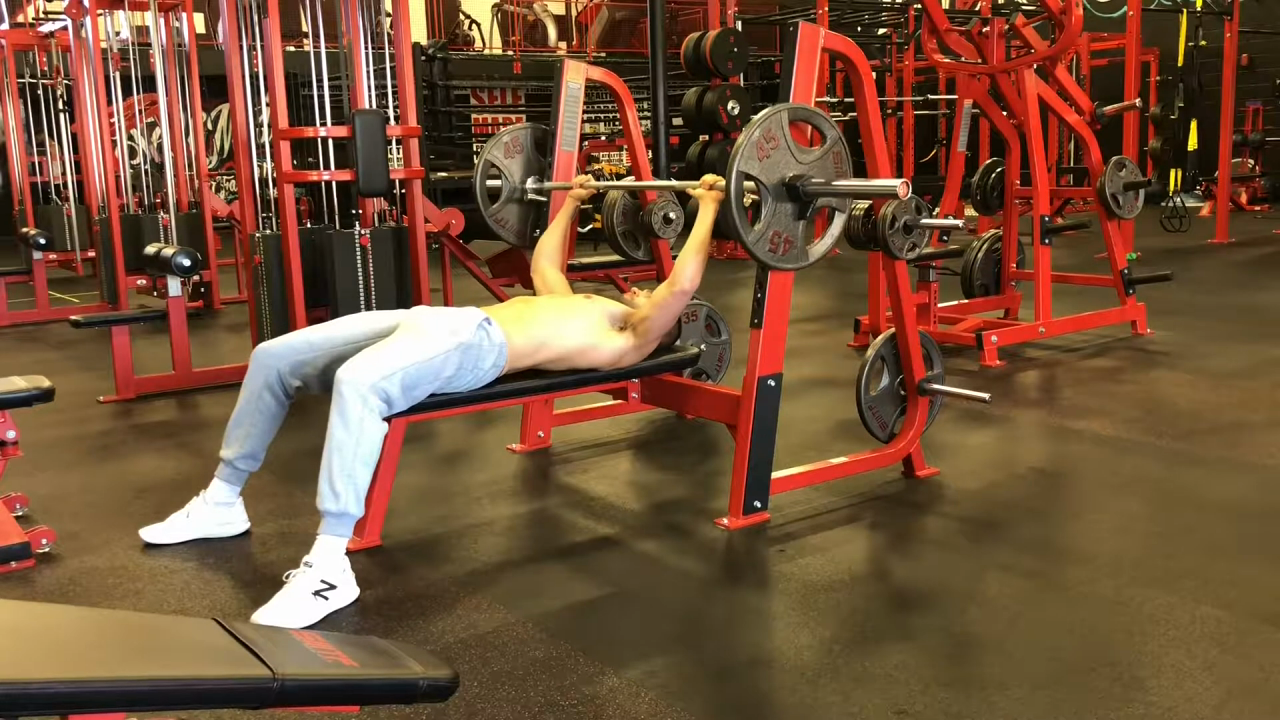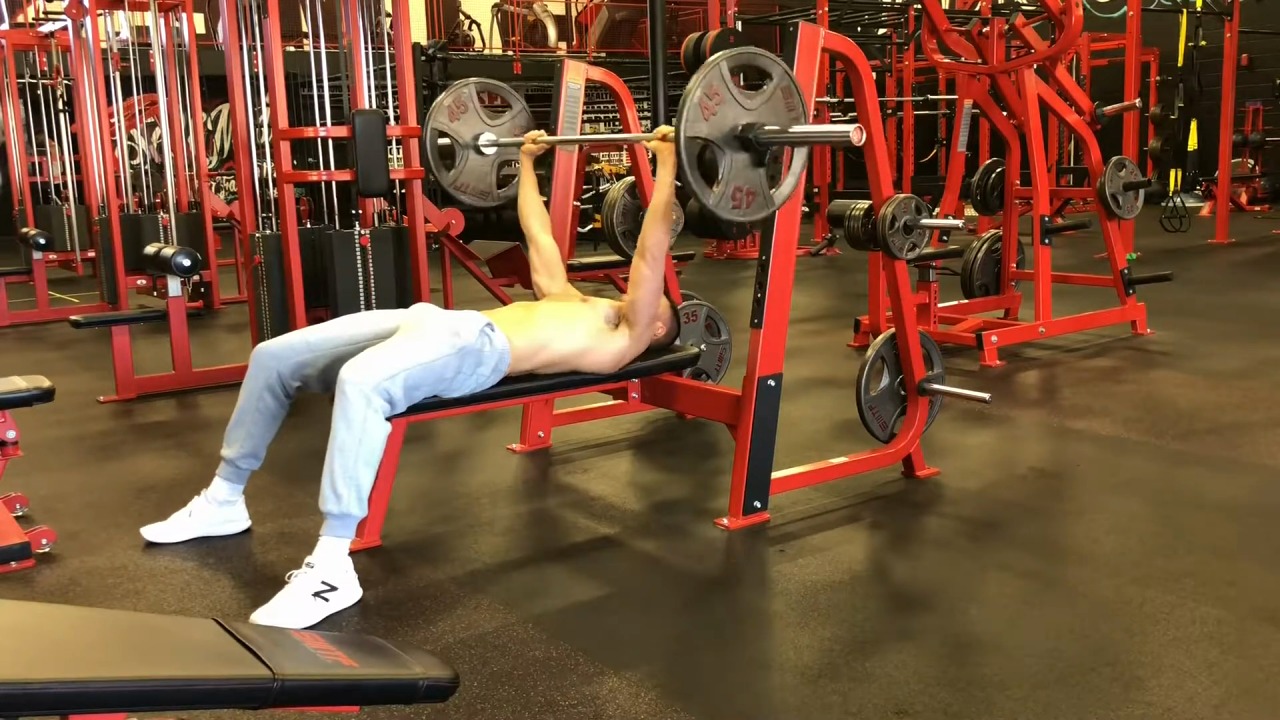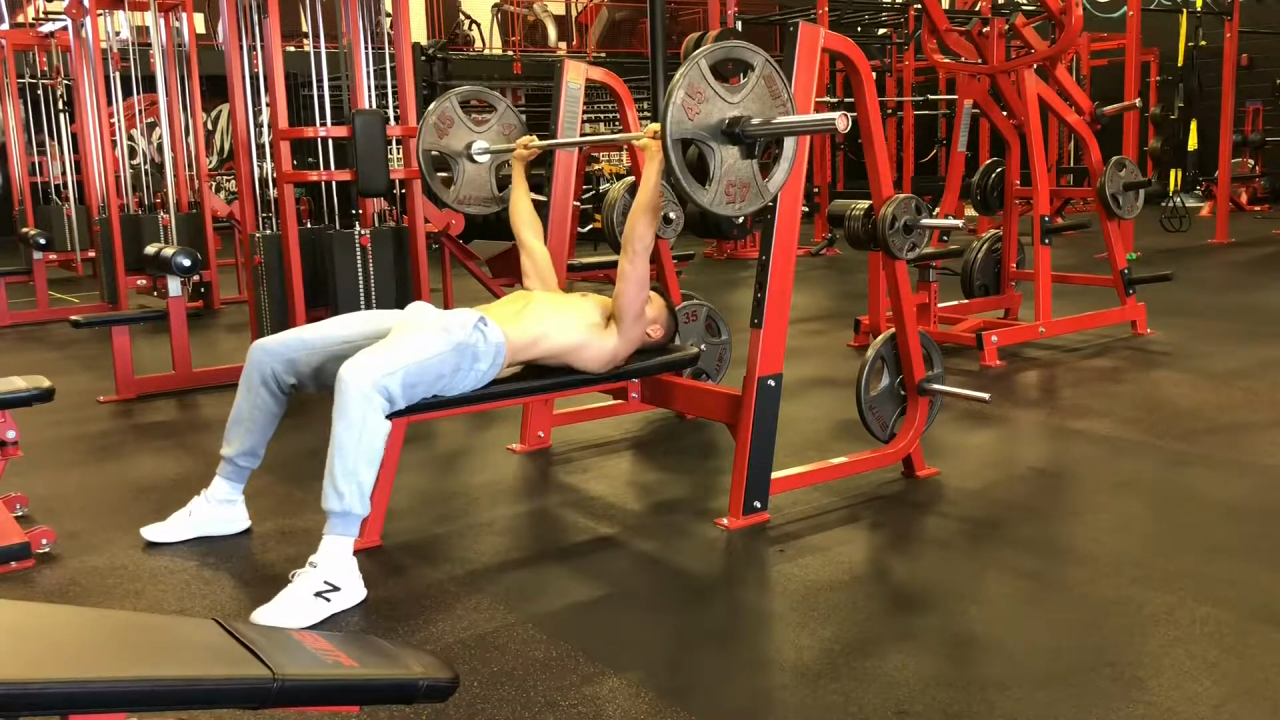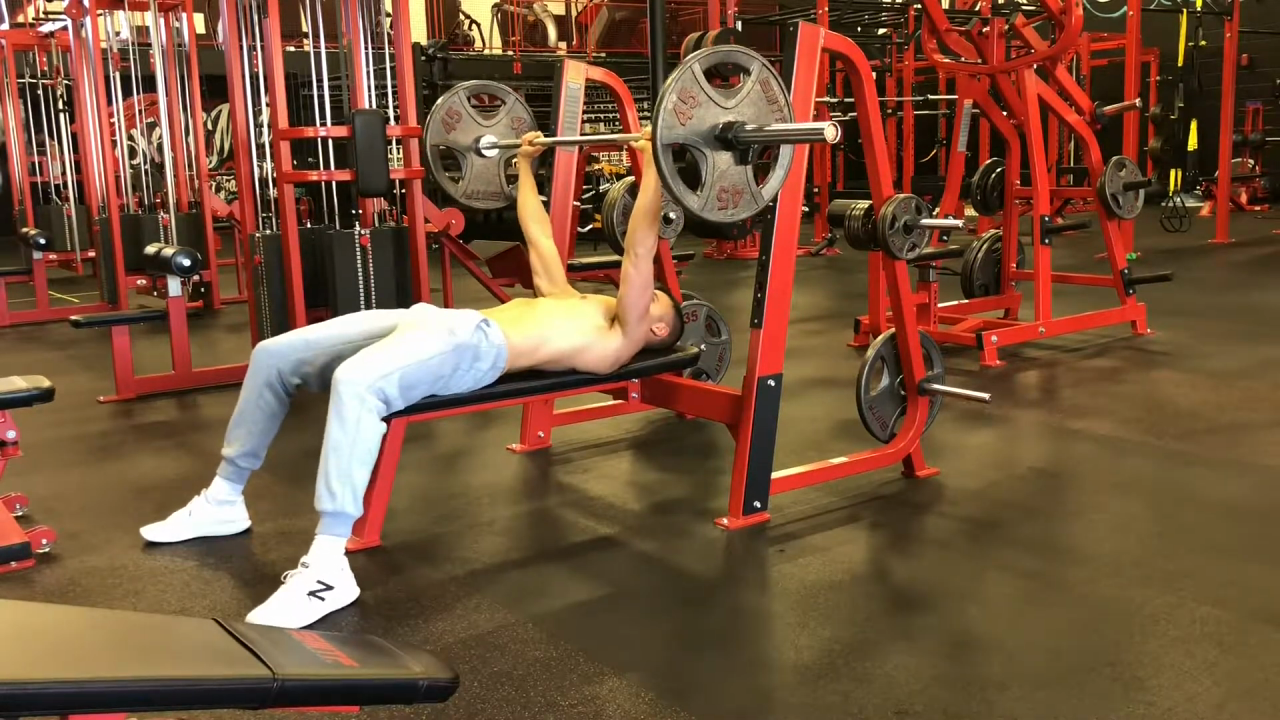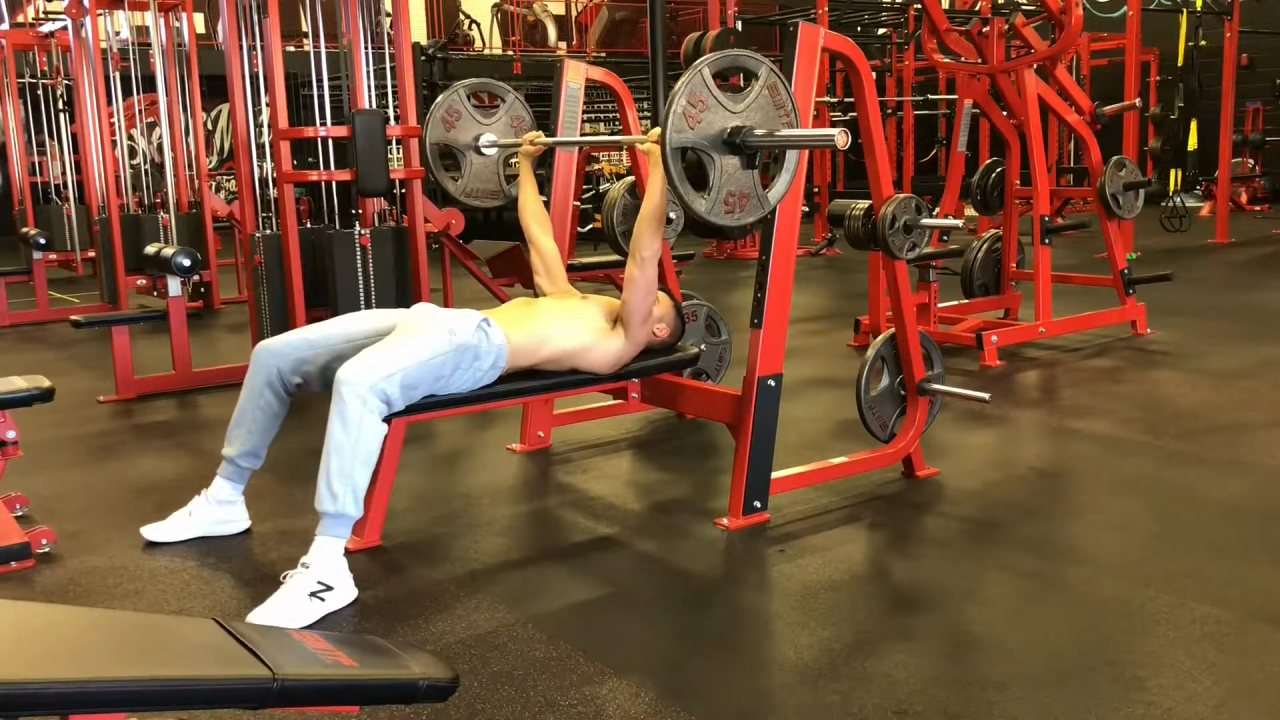
dt=1s
person 1, frame 1
left shoulder: (628, 339)
right shoulder: (586, 308)
left elbow: (682, 284)
right elbow: (543, 267)
left wrist: (707, 208)
right wrist: (570, 203)
left hip: (478, 342)
right hip: (437, 319)
left knee: (358, 383)
right knee: (273, 357)
left ankle: (330, 566)
right ankle: (222, 501)
person 1, frame 2
left shoulder: (626, 340)
right shoulder: (572, 301)
left elbow: (651, 254)
right elbow: (538, 237)
left wrist: (666, 165)
right wrist: (527, 161)
left hip: (480, 346)
right hip: (435, 319)
left knee: (362, 382)
right knee: (273, 356)
left ankle: (332, 567)
right ankle: (225, 498)
person 1, frame 3
left shoulder: (615, 340)
right shoulder: (567, 304)
left elbow: (636, 251)
right elbow: (531, 243)
left wrist: (654, 163)
right wrist: (518, 168)
left hip: (475, 344)
right hip: (429, 319)
left knee: (361, 380)
right knee: (269, 355)
left ankle: (337, 567)
right ankle: (224, 499)
person 1, frame 4
left shoulder: (620, 340)
right shoulder: (573, 303)
left elbow: (638, 254)
right elbow: (539, 241)
left wrist: (653, 166)
right wrist: (525, 165)
left hip: (476, 345)
right hip: (433, 319)
left knee: (357, 382)
right knee: (273, 355)
left ankle: (328, 567)
right ankle: (224, 498)
person 1, frame 5
left shoulder: (623, 340)
right shoulder: (575, 303)
left elbow: (644, 258)
right elbow: (541, 242)
left wrist: (658, 167)
right wrist: (526, 164)
left hip: (477, 343)
right hip: (434, 318)
left knee: (359, 383)
right knee: (274, 355)
left ankle: (327, 566)
right ankle: (225, 498)
